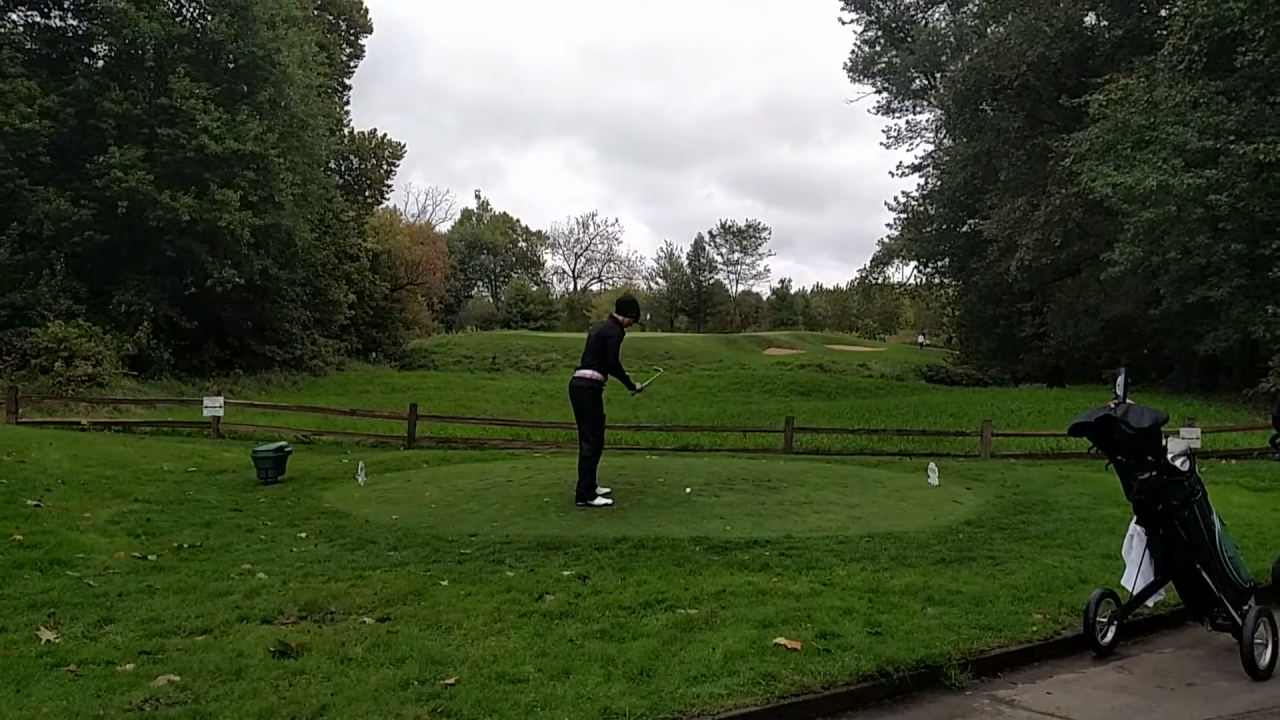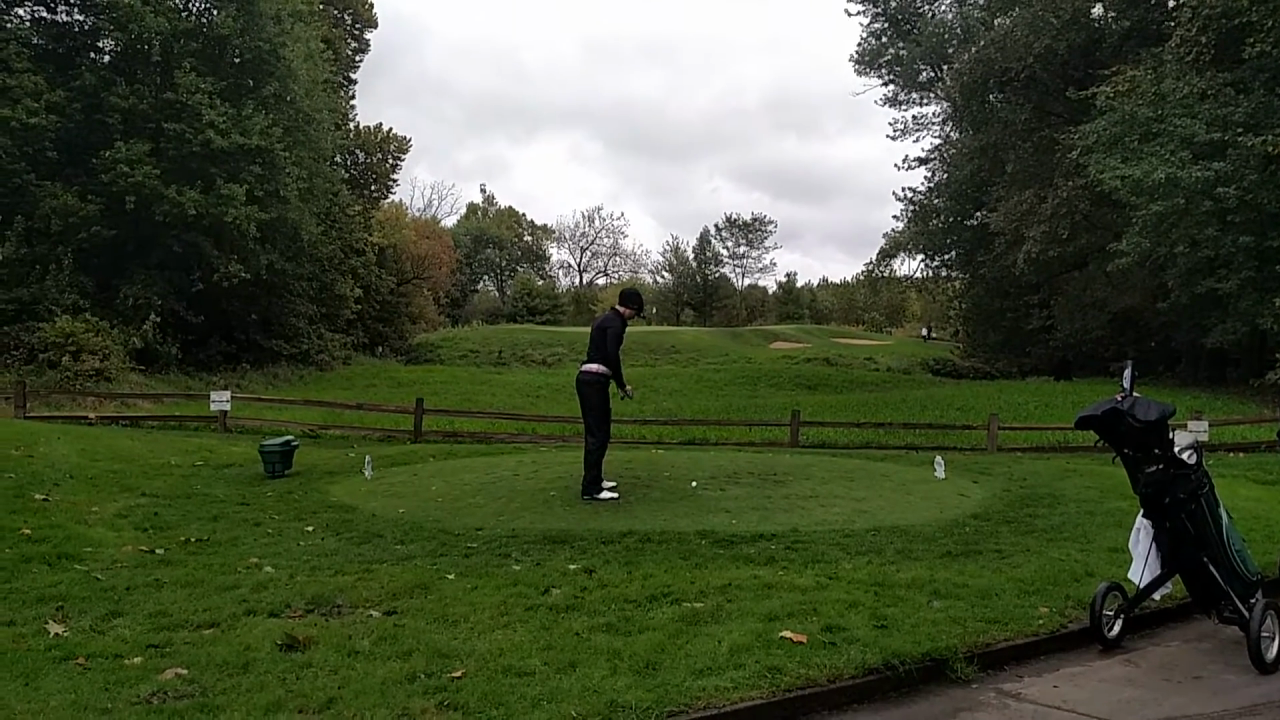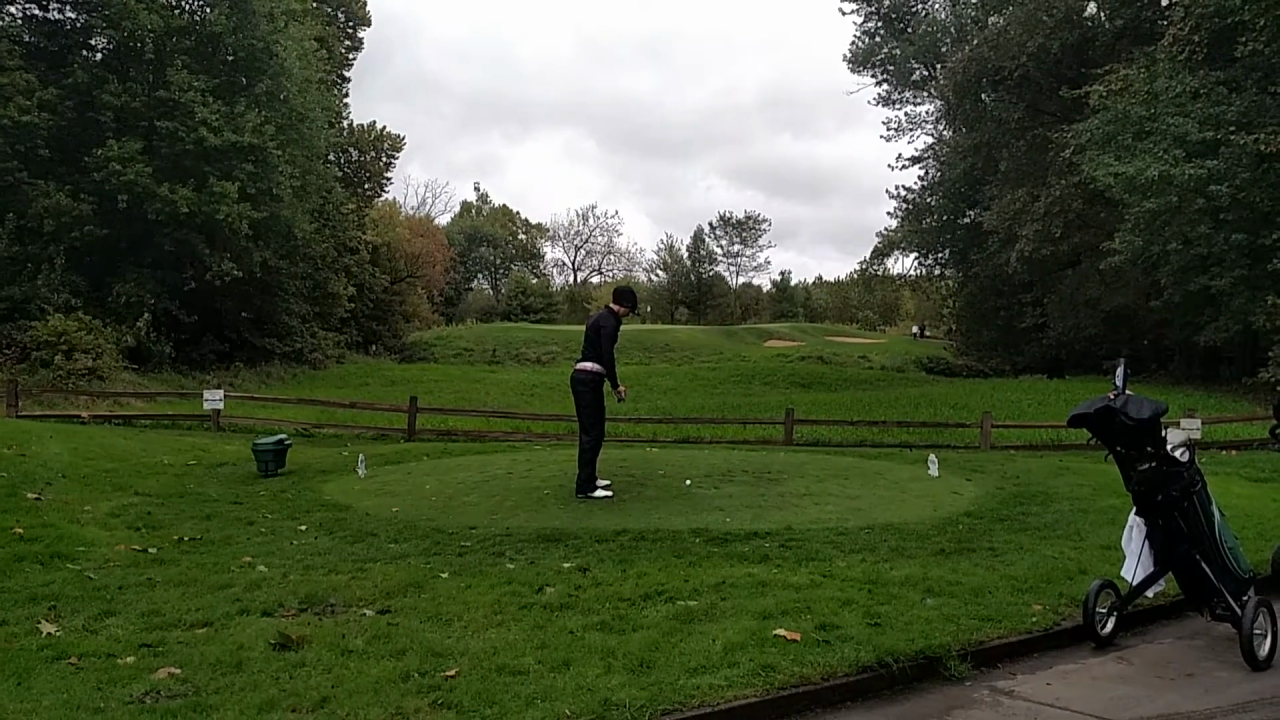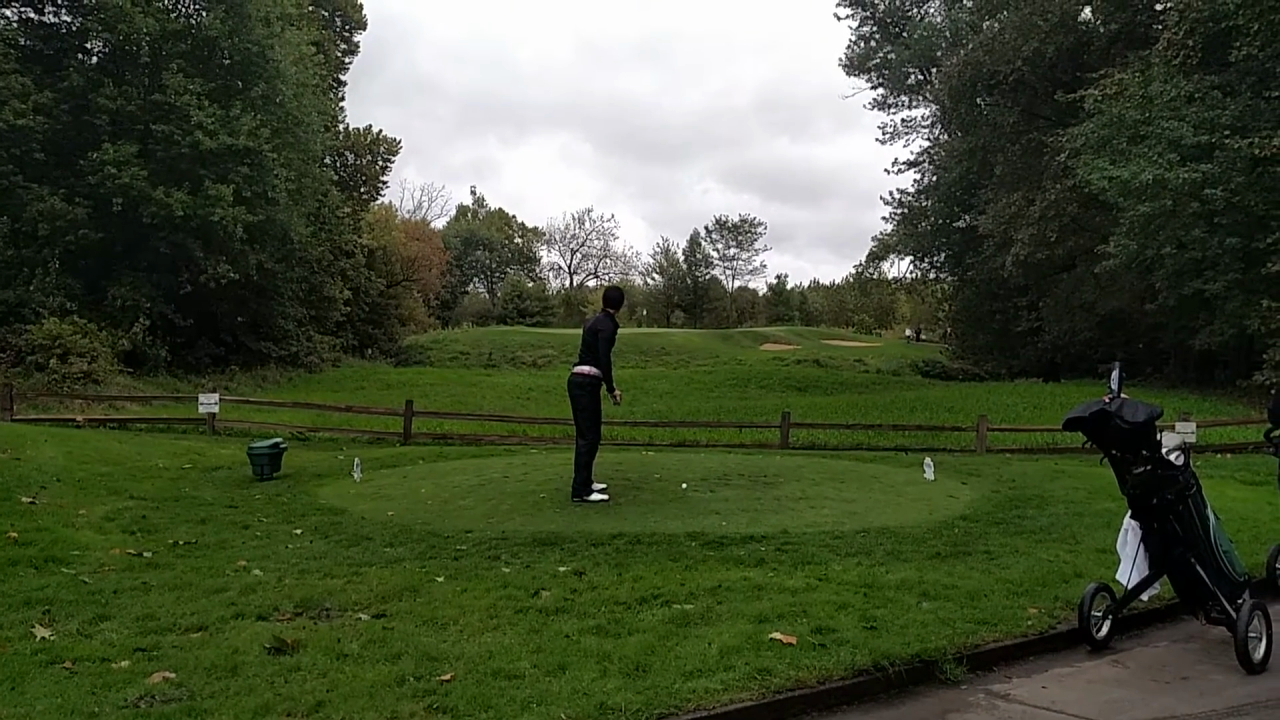
dt=0.5s
person 1, frame 1
left shoulder: (602, 327)
right shoulder: (614, 331)
right elbow: (613, 363)
left wrist: (623, 378)
right wrist: (631, 385)
left hip: (580, 384)
right hip: (588, 387)
left knee: (590, 438)
right knee: (592, 440)
left ankle: (588, 486)
right ankle: (585, 495)
person 1, frame 2
left shoulder: (604, 318)
right shoulder: (615, 322)
right elbow: (612, 355)
left wrist: (617, 382)
right wrist: (622, 385)
left hip: (588, 378)
right hip: (595, 380)
left knee: (596, 432)
right knee: (598, 434)
left ankle: (594, 480)
right ankle: (591, 488)
person 1, frame 3
left shoulder: (599, 317)
right shoulder: (609, 321)
right elbow: (607, 355)
left wrist: (612, 382)
right wrist: (615, 384)
left hip: (583, 376)
right hip: (589, 379)
left knee: (591, 430)
right knee: (592, 432)
left ankle: (588, 478)
right ankle: (585, 486)
person 1, frame 4
left shoulder: (595, 321)
right shoulder: (607, 325)
right elbow: (604, 358)
left wrist: (607, 384)
right wrist: (611, 388)
left hip: (580, 379)
right hip: (587, 383)
left knee: (588, 434)
right knee: (588, 436)
left ankle: (584, 482)
right ankle: (580, 490)
